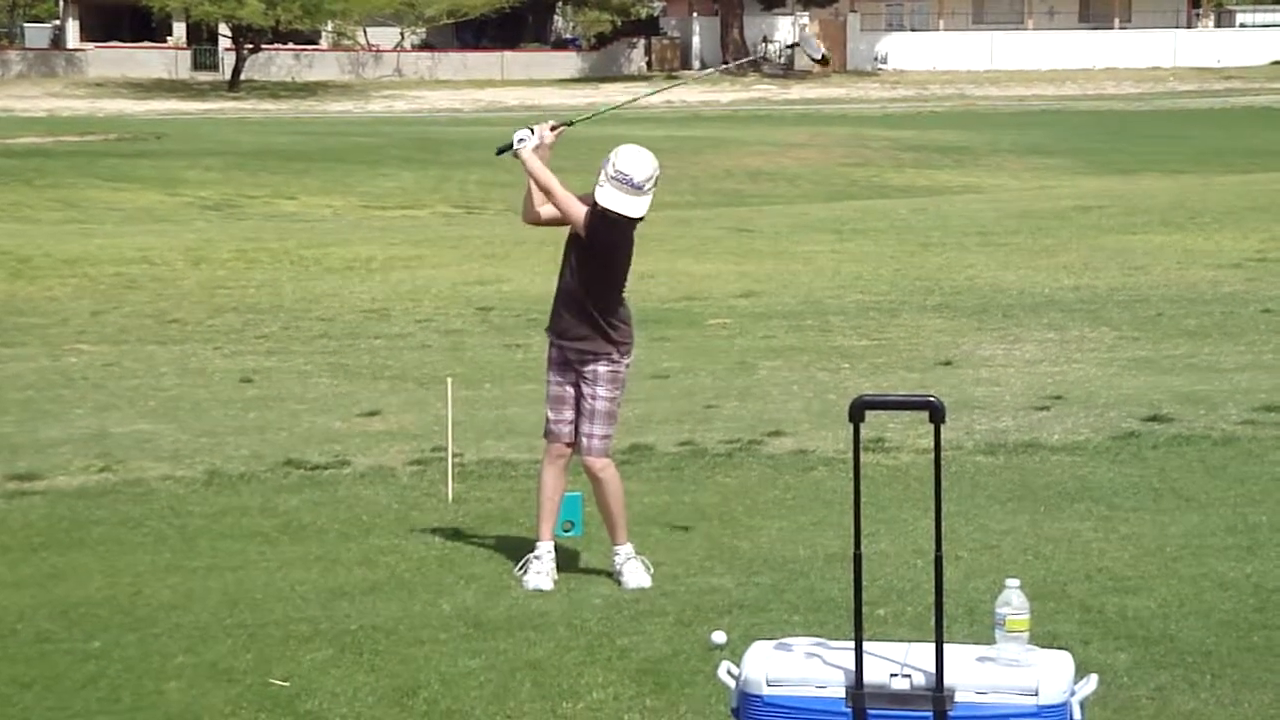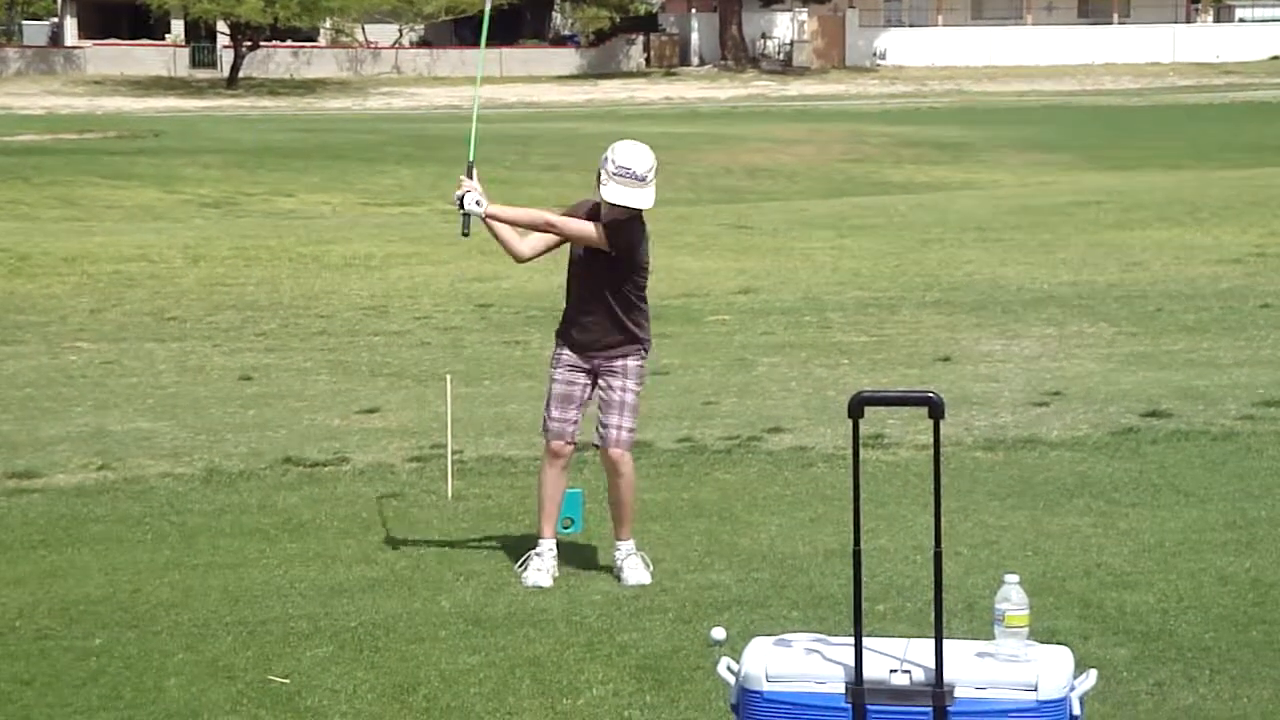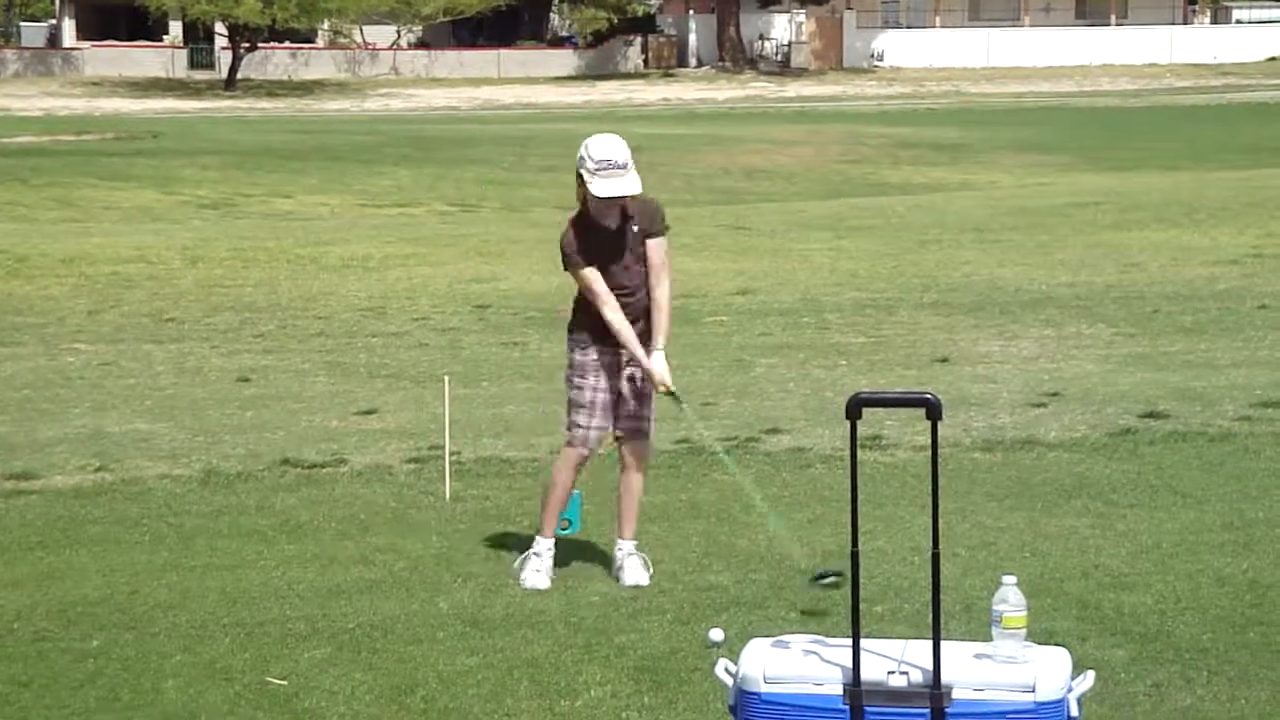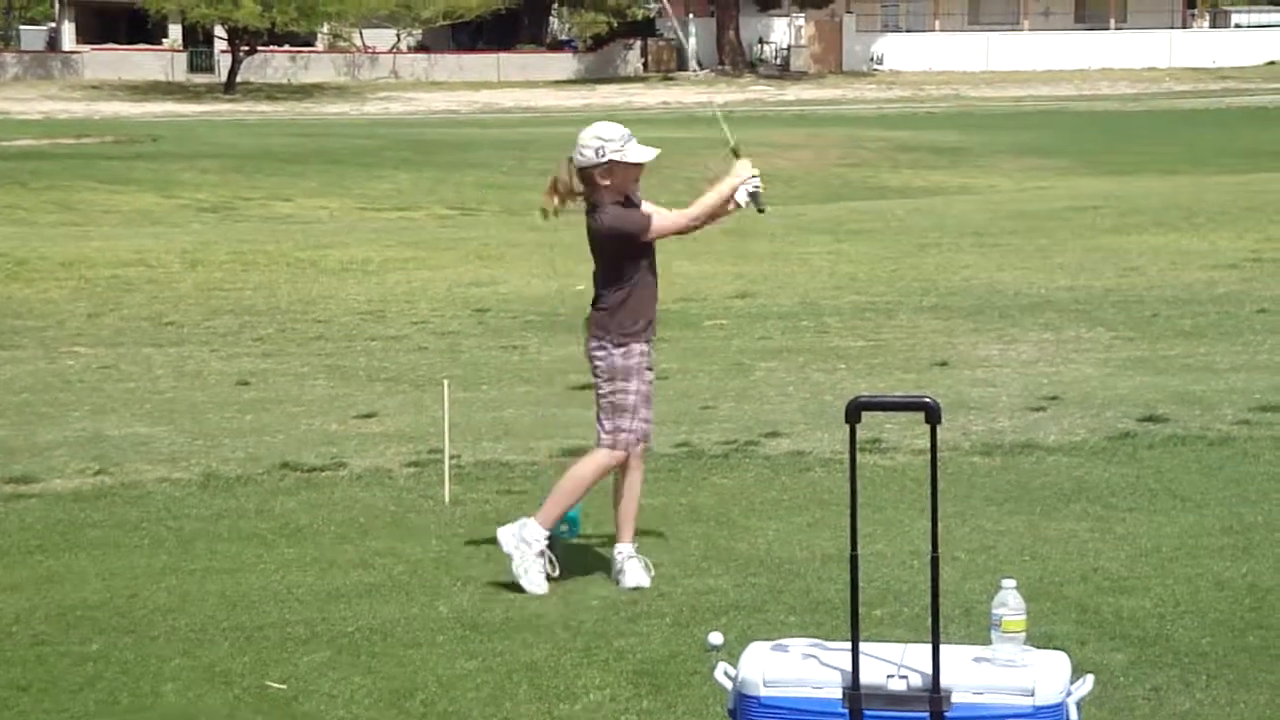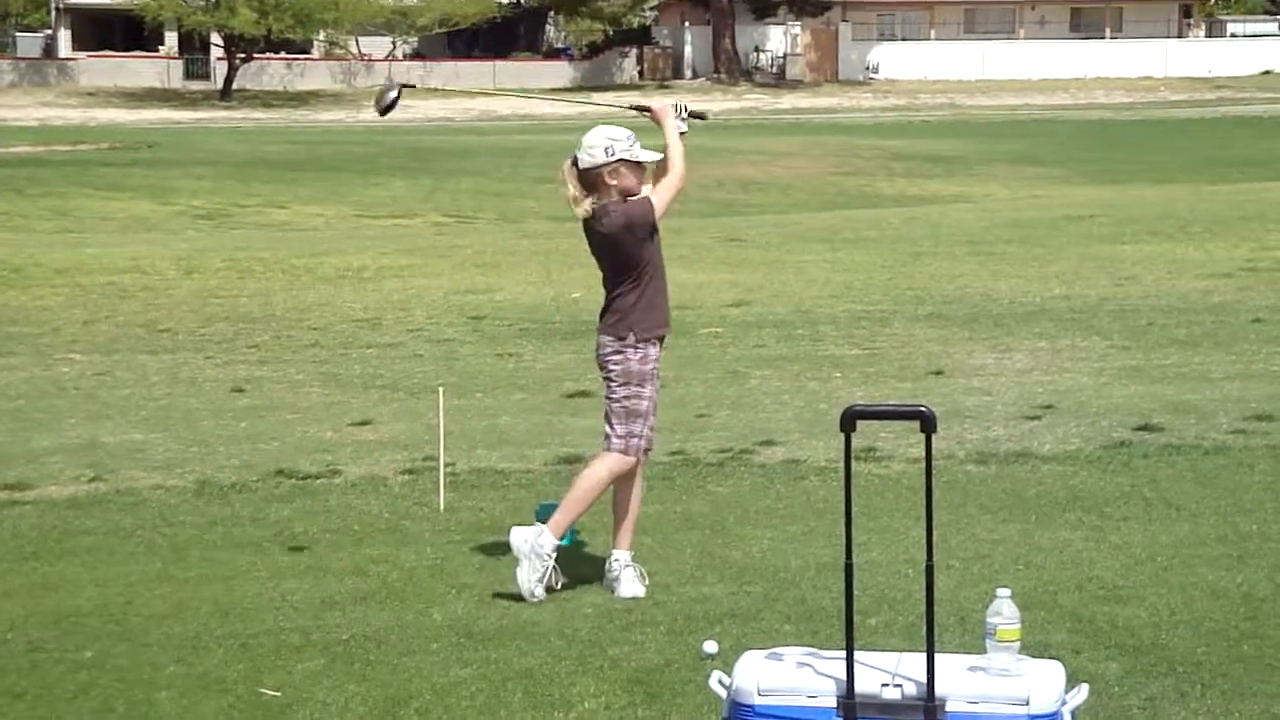
dt=0.2s
person 1, frame 1
left shoulder: (611, 227)
right shoulder: (594, 209)
left elbow: (551, 190)
right elbow: (534, 214)
left wrist: (527, 154)
right wrist: (540, 152)
left hip: (603, 354)
right hip: (565, 345)
left knee: (594, 457)
right knee: (557, 448)
left ankle: (624, 553)
right ankle: (544, 551)
person 1, frame 2
left shoulder: (629, 231)
right shoulder: (584, 213)
left elbow: (551, 222)
right elbow: (523, 249)
left wrist: (486, 206)
right wrist: (484, 211)
left hip: (623, 354)
right hip: (574, 348)
left knee: (616, 453)
right knee: (558, 447)
left ankle: (625, 549)
right ankle: (545, 549)
person 1, frame 3
left shoulder: (646, 215)
right shoulder: (575, 236)
left elbow: (660, 286)
right elbow: (605, 303)
left wrist: (658, 352)
right wrist: (642, 361)
left hip: (641, 345)
right hip: (592, 347)
left knee: (635, 447)
right knee: (580, 447)
left ankle: (626, 548)
right ankle: (543, 546)
person 1, frame 4
left shoulder: (627, 203)
right shoulder: (612, 222)
left elbow: (680, 218)
right elbow: (688, 219)
left wrist: (731, 198)
right wrist: (732, 180)
left hip: (633, 341)
right hip: (616, 344)
left knee: (635, 448)
right knee: (615, 449)
left ankle: (623, 550)
right ankle: (531, 532)
person 1, frame 5
left shoulder: (609, 209)
right shoulder: (621, 220)
left elbow: (658, 181)
right elbow: (673, 179)
left wrist: (670, 128)
right wrist: (668, 127)
left hip: (632, 343)
right hip: (630, 345)
left knee: (634, 452)
right knee: (624, 452)
left ankle: (621, 559)
right ankle: (542, 538)
